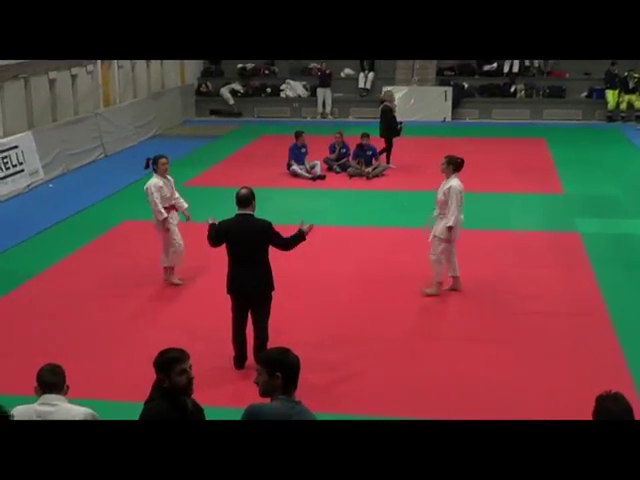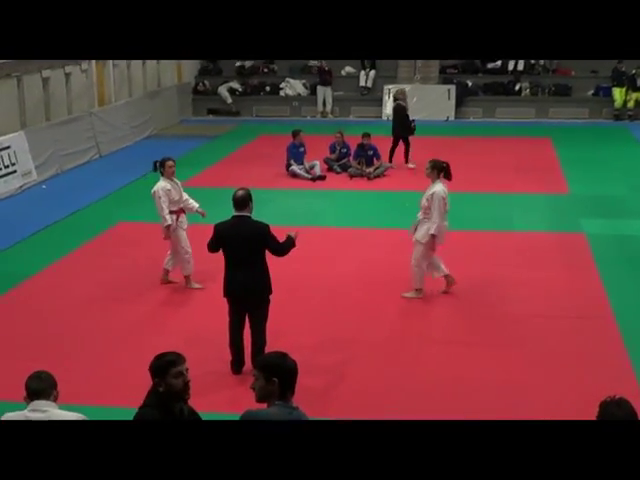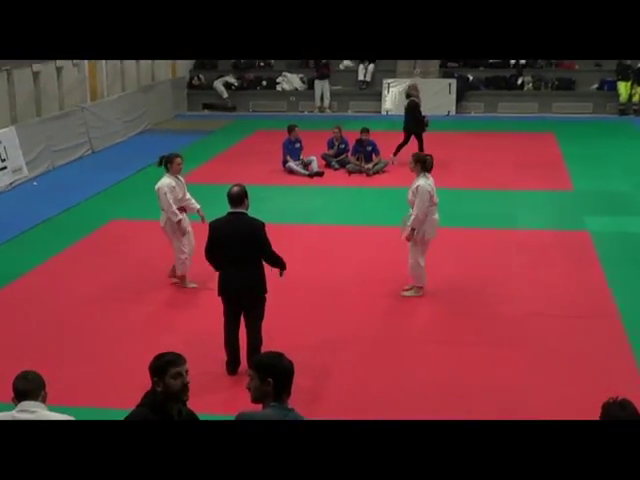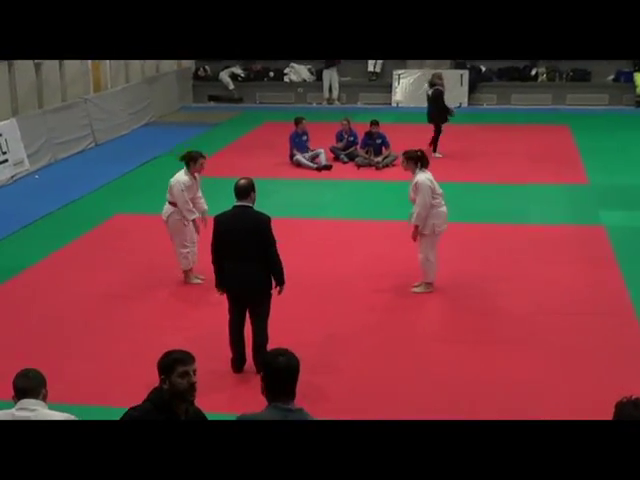
dt=0.2s
person 1, frame 1
left shoulder: (225, 225)
right shoulder: (263, 226)
left elbow: (214, 242)
right elbow: (284, 244)
left wrist: (212, 227)
right wrist: (301, 233)
left hip: (236, 283)
right hip: (260, 283)
left knee: (238, 322)
right knee: (260, 323)
person 1, frame 2
left shoulder: (221, 228)
right shoulder: (260, 228)
left elbow: (212, 248)
right elbow: (278, 250)
right wrist: (291, 240)
left hip: (233, 286)
right hip: (257, 286)
left knee: (235, 326)
right knee: (258, 326)
left ankle: (237, 364)
person 1, frame 3
left shoulder: (216, 226)
right shoulder: (256, 225)
left elbow: (210, 255)
right elbow: (267, 254)
right wrist: (281, 265)
left hip: (228, 284)
right hip: (252, 285)
left knee: (231, 325)
right knee: (254, 326)
left ankle: (232, 365)
person 1, frame 4
left shoulder: (221, 219)
right shoulder: (262, 220)
left elbow: (217, 254)
right elbow: (271, 253)
left wrist: (220, 280)
right wrist: (279, 279)
left hip: (233, 281)
right hip: (258, 281)
left knee: (236, 322)
right knee: (259, 323)
left ankle: (238, 363)
right ankle: (260, 363)
person 2, frame 1
left shoulder: (454, 186)
right shoulder: (448, 182)
left elbow: (454, 210)
left wrist: (449, 230)
right wrist: (437, 220)
left hip: (449, 224)
right hip: (444, 221)
left knee: (437, 254)
right knee: (449, 253)
person 2, frame 2
left shoulder: (437, 191)
right shoulder: (437, 185)
left elbow: (436, 217)
left wrist: (432, 238)
right wrist: (418, 223)
left hip: (432, 229)
right hip: (427, 225)
left knee: (418, 260)
right knee: (428, 257)
right ankle: (448, 279)
person 2, frame 3
left shoulder: (422, 185)
right shoulder: (424, 178)
left elbow: (419, 211)
left wrist: (410, 230)
right wrist: (412, 227)
left hip: (424, 223)
right hip: (423, 221)
left knee: (415, 257)
right knee: (416, 255)
left ankle: (418, 288)
right ankle: (417, 284)
person 2, frame 4
left shoulder: (421, 181)
right shoulder: (421, 174)
left elbow: (422, 206)
left wrist: (416, 228)
right wrist: (416, 224)
left hip: (433, 217)
right hip: (433, 214)
left knee: (426, 252)
right knee: (426, 250)
left ankle: (428, 284)
right ankle: (428, 280)
person 3, frame 1
left shoulder: (168, 179)
right shoulder: (153, 184)
left elbow: (175, 196)
right elbow: (156, 205)
left wrist: (185, 210)
right wrist: (164, 221)
left hip: (172, 214)
right hip: (163, 217)
left knee: (168, 245)
right knee: (177, 245)
left ankle: (167, 273)
right ankle: (170, 274)
person 3, frame 2
left shoulder: (175, 182)
right shoulder: (160, 188)
left elbow: (184, 198)
right elbow: (163, 210)
left wrist: (197, 209)
right wrist: (168, 228)
left hip: (180, 219)
right hip: (172, 222)
left knee: (176, 250)
right knee: (185, 251)
left ankle: (164, 276)
right ankle: (188, 282)
person 3, frame 3
left shoulder: (178, 179)
right shoulder: (164, 184)
left elbow: (186, 197)
right elbow: (169, 207)
left wrist: (198, 211)
right wrist: (180, 223)
left hip: (180, 217)
right hip: (172, 220)
left knee: (189, 246)
right knee: (182, 249)
left ankle: (174, 272)
right ankle: (183, 281)
person 3, frame 4
left shoulder: (194, 176)
right shoulder: (180, 181)
left elbow: (197, 196)
right elbow: (184, 204)
left wrist: (203, 213)
right wrist: (194, 220)
left hip: (184, 213)
right hip: (175, 214)
left knee: (192, 242)
right knee: (183, 245)
left ankle: (190, 272)
right ankle: (188, 276)
